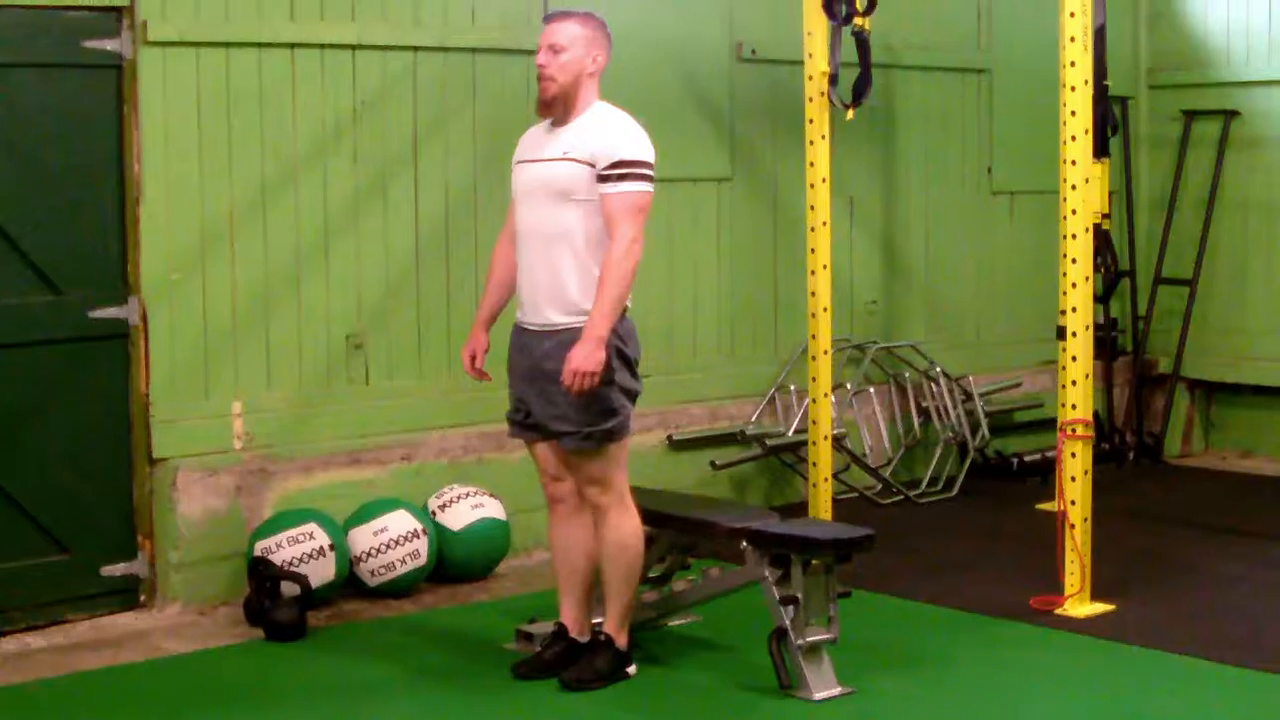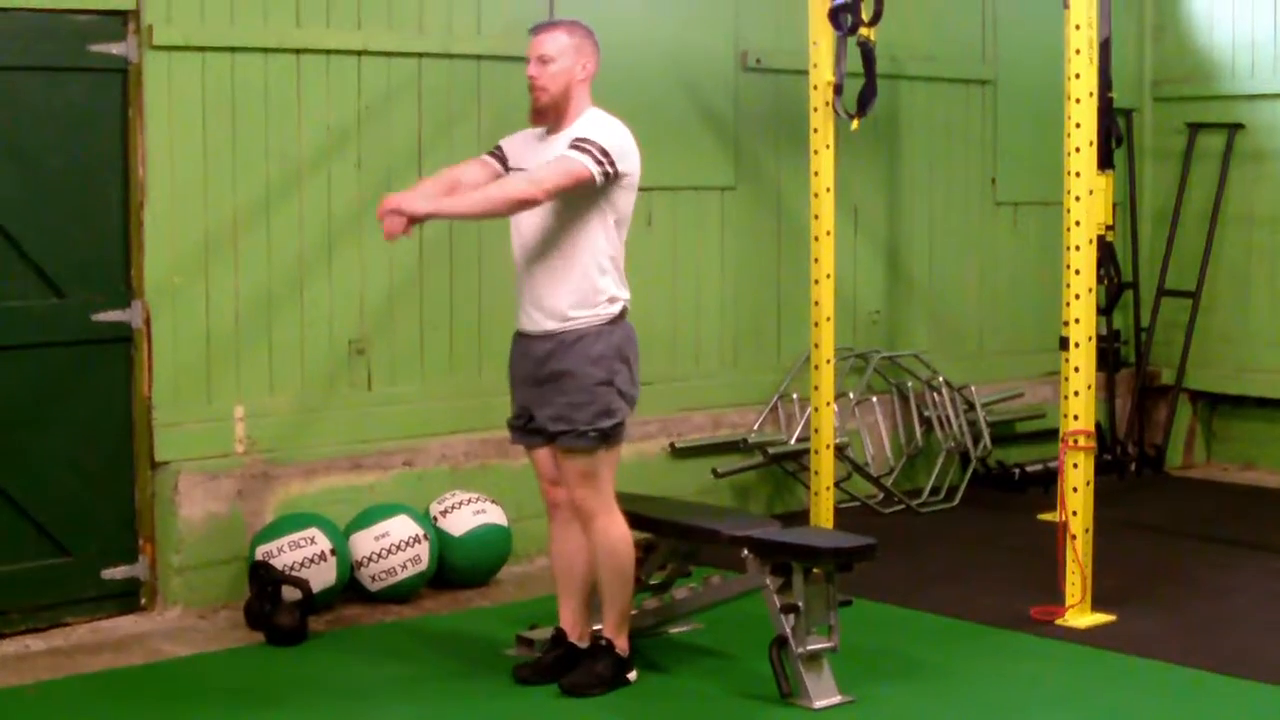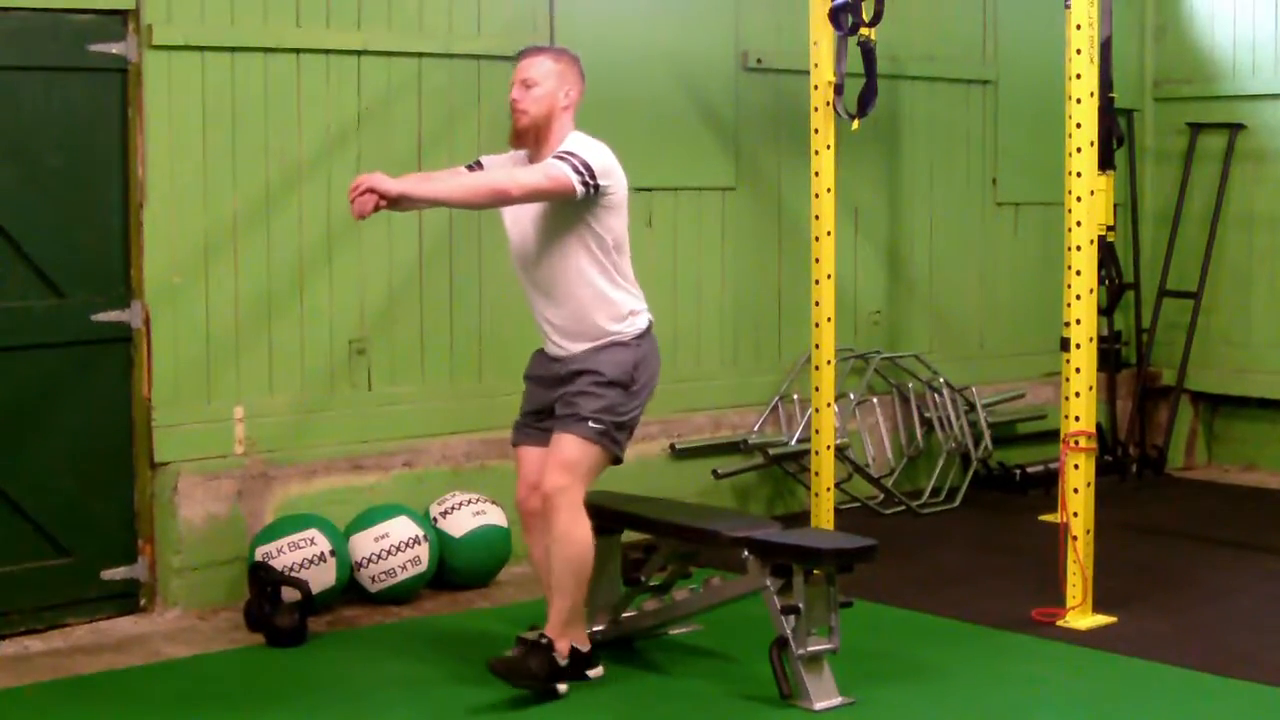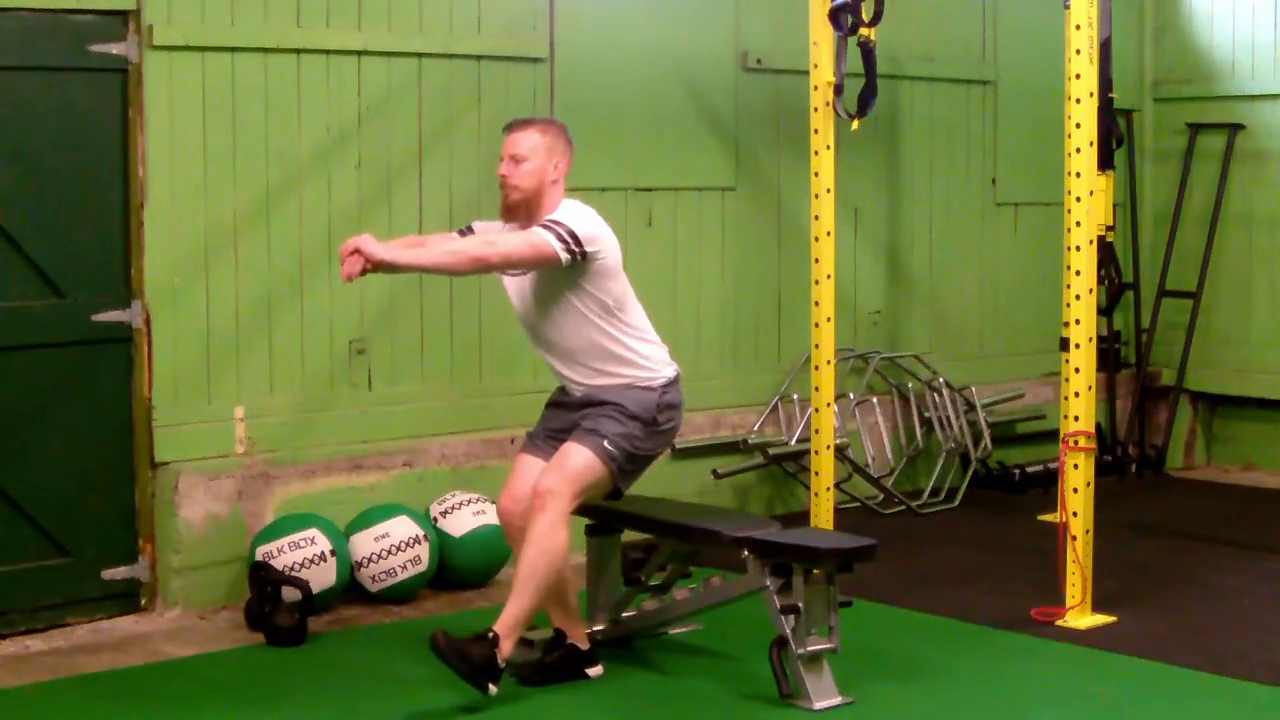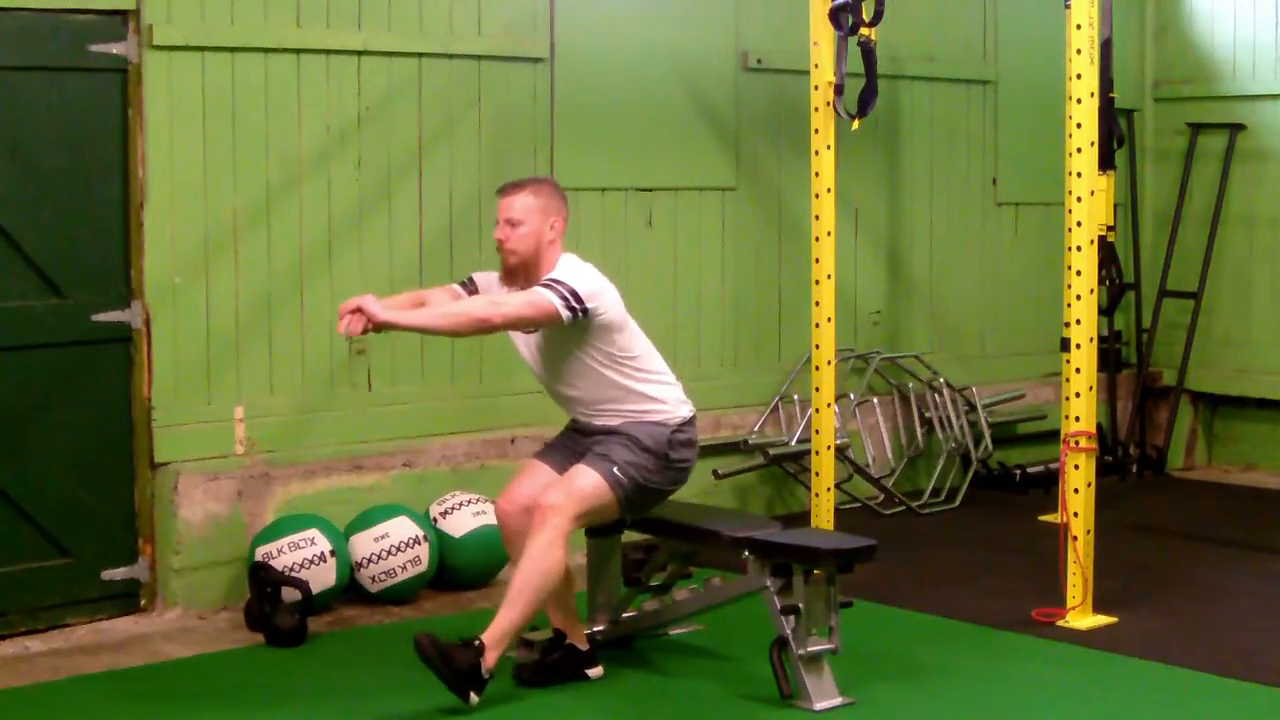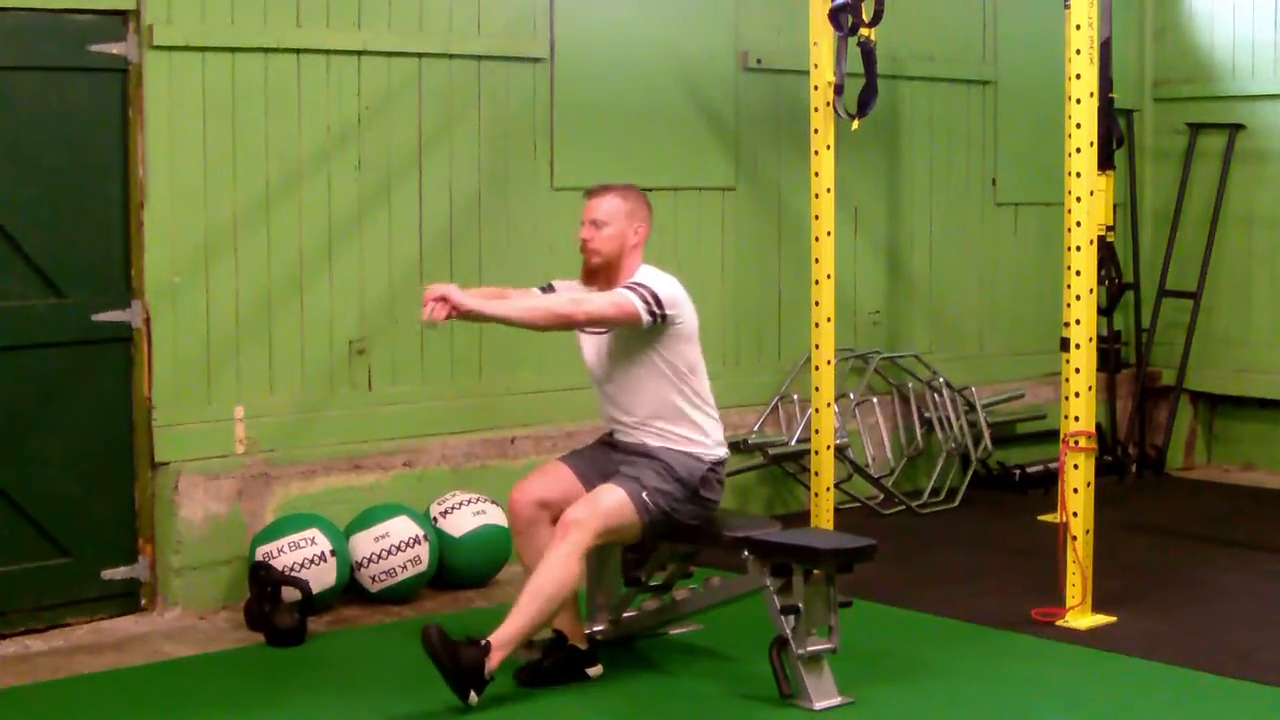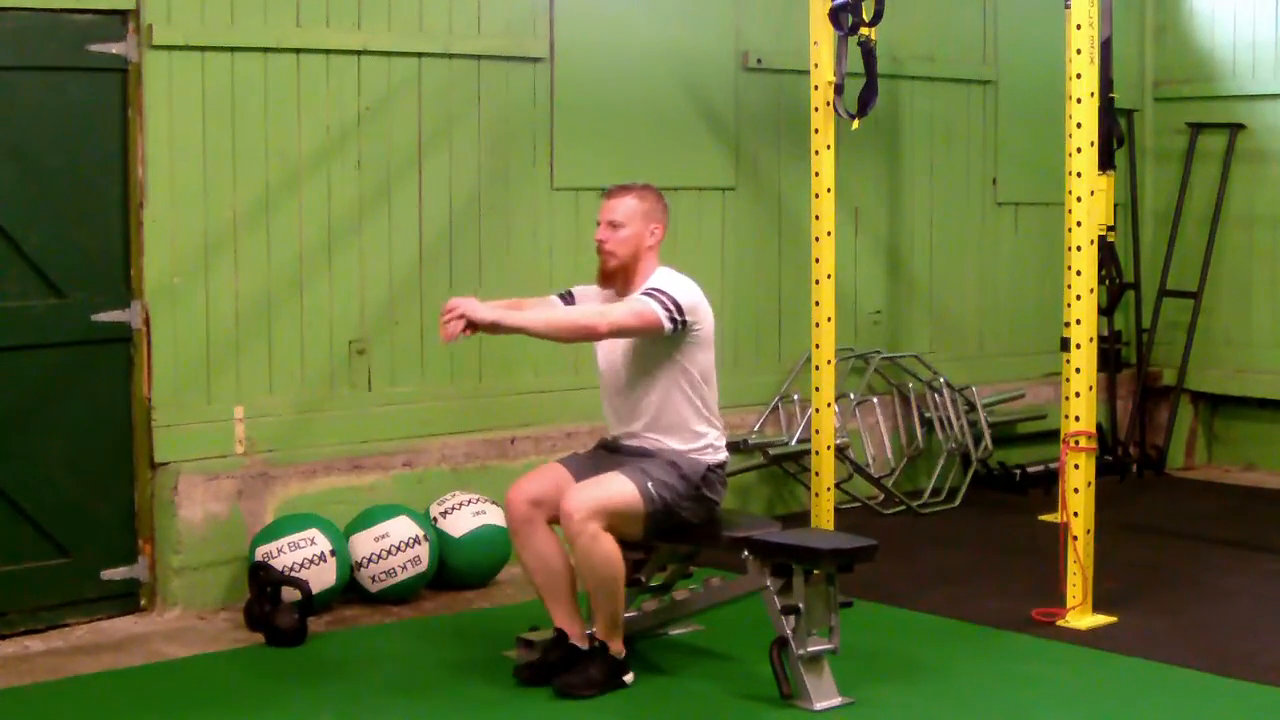
dt=0.7s
person 1, frame 1
left shoulder: (616, 135)
right shoulder: (530, 141)
left elbow: (625, 244)
left wrist: (594, 336)
right wrist: (482, 324)
left hip: (585, 341)
right hip: (531, 338)
left knee: (605, 494)
right knee: (560, 492)
left ankle: (616, 644)
right ankle: (572, 632)
person 1, frame 2
left shoulder: (606, 137)
right shoulder: (524, 143)
left elbow: (531, 193)
right elbow: (464, 177)
left wrist: (426, 207)
right wrist: (411, 196)
left hip: (589, 342)
right hip: (533, 341)
left knee: (591, 502)
right knee: (557, 499)
left ankle: (616, 650)
right ankle: (571, 639)
person 1, frame 3
left shoulder: (587, 158)
right shoulder: (509, 162)
left elbow: (508, 193)
right elbow: (443, 181)
left wrist: (400, 188)
right wrist: (388, 191)
left hip: (614, 353)
right hip: (556, 357)
left knee: (561, 490)
right knee: (532, 500)
left ankle: (557, 649)
right ankle: (575, 644)
person 1, frame 4
left shoulder: (577, 226)
right shoulder: (504, 230)
left elbow: (486, 257)
right elbow: (432, 243)
left wrist: (386, 255)
right wrist: (378, 252)
left hip: (641, 396)
right hip: (580, 394)
left knee: (552, 495)
right knee: (516, 508)
left ankle: (495, 648)
right ankle: (574, 644)
person 1, frame 5
left shoulder: (575, 283)
right shoulder: (504, 283)
left elbow: (490, 318)
right elbow: (435, 298)
left wrist: (390, 318)
right wrist: (380, 309)
left hip: (656, 433)
right hip: (596, 426)
left knee: (556, 508)
right knee: (515, 508)
left ankle: (481, 659)
right ankle: (573, 645)
person 1, frame 6
left shoulder: (658, 291)
right shoulder: (582, 292)
left elbow: (575, 314)
right elbow: (511, 299)
left wrist: (470, 303)
right wrist: (461, 300)
left hip: (686, 467)
right hip: (624, 446)
left knee: (579, 522)
right knee: (527, 501)
left ankle: (487, 658)
right ankle: (573, 644)
person 1, frame 7
left shoulder: (675, 294)
right shoulder: (599, 296)
left elbow: (596, 326)
right elbow: (530, 308)
left wrist: (493, 318)
right wrist: (481, 313)
left hip: (686, 469)
right hip: (624, 451)
left knee: (582, 509)
right knee: (522, 501)
left ankle: (611, 653)
right ankle: (573, 640)
